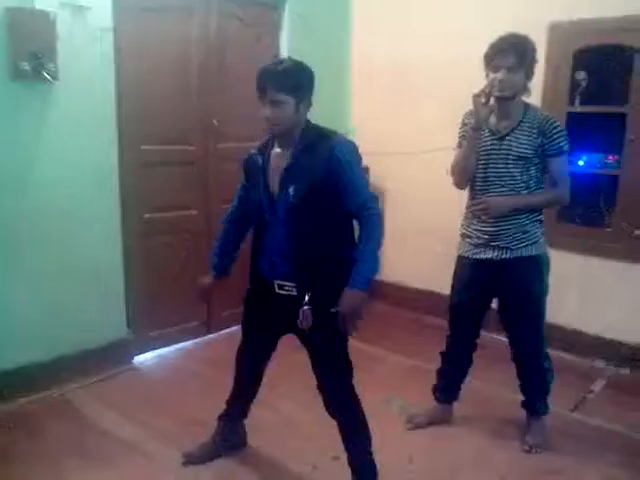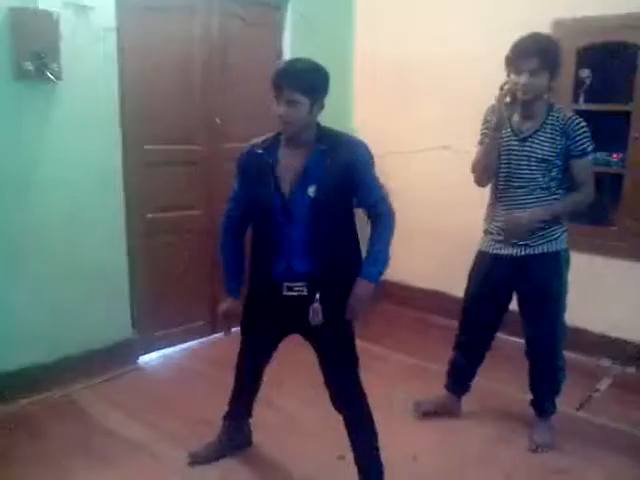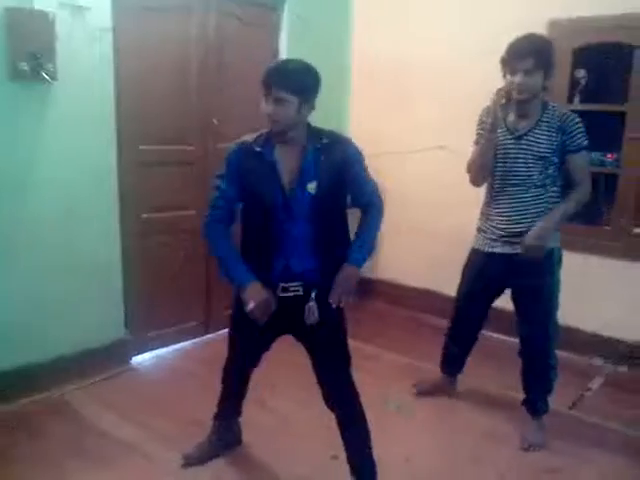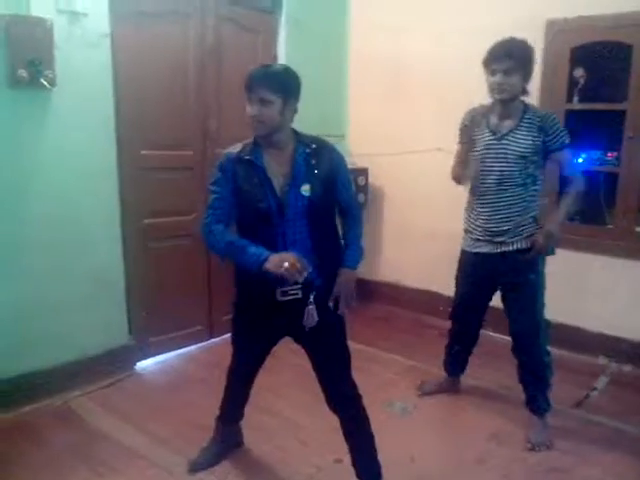
dt=0.2s
person 1, frame 1
left shoulder: (336, 152)
right shoulder: (257, 157)
left elbow: (370, 217)
right elbow: (240, 214)
left wrist: (358, 284)
right wrist: (218, 268)
left hip: (320, 295)
right hip: (267, 289)
left knee: (337, 389)
right knee: (248, 364)
right ankle: (230, 431)
person 1, frame 2
left shoulder: (349, 154)
right shoulder: (255, 157)
left elbow: (382, 214)
right elbow: (234, 223)
left wrist: (368, 275)
right wrist: (231, 291)
left hip: (326, 294)
right hip: (268, 291)
left knee: (345, 389)
right knee: (249, 365)
right ankle: (235, 431)
person 1, frame 3
left shoulder: (340, 152)
right shoulder: (245, 155)
left elbow: (372, 207)
right elbow: (216, 222)
left wrist: (354, 262)
right wrist: (244, 282)
left hip: (320, 293)
right hip: (261, 293)
left knee: (339, 389)
right knee: (238, 366)
right ankle: (225, 430)
person 1, frame 4
left shoulder: (325, 157)
right shoulder: (234, 164)
left elbow: (352, 213)
right elbow: (213, 229)
left wrist: (349, 265)
right wrist: (265, 258)
left hip: (318, 296)
right hip: (258, 296)
left knee: (341, 392)
right knee: (241, 372)
right ankle: (227, 434)
person 2, frame 1
left shoulder: (546, 126)
right shoulder: (473, 120)
left elbow: (562, 192)
right elbow: (459, 179)
left wrist: (512, 201)
right wrist: (477, 125)
left hip: (524, 254)
right hip: (475, 251)
left knee: (528, 339)
right knee: (460, 333)
left ankle: (536, 414)
right ankle: (443, 404)
person 2, frame 2
left shoulder: (569, 126)
right shoulder: (495, 116)
left elbow: (584, 193)
right elbow: (482, 177)
left wrist: (536, 215)
right wrist: (498, 124)
left hip: (545, 253)
right hip: (495, 247)
left knee: (544, 339)
right knee: (473, 326)
left ankle: (543, 414)
right ankle: (452, 396)
person 2, frame 3
left shoulder: (565, 123)
right shoulder: (490, 117)
left elbow: (582, 188)
right elbow: (476, 177)
left wrist: (547, 225)
right wrist: (494, 124)
left hip: (536, 250)
right hip: (489, 243)
left knee: (537, 336)
right knee: (464, 317)
left ankle: (535, 413)
right ankle: (448, 377)
person 2, frame 4
left shoulder: (545, 124)
right shoulder: (472, 120)
left elbow: (575, 181)
left wrist: (552, 223)
right wrist: (465, 159)
left hip: (522, 247)
right hip: (476, 243)
left knee: (528, 333)
right knee: (463, 317)
left ankle: (538, 412)
right ankle: (452, 376)
